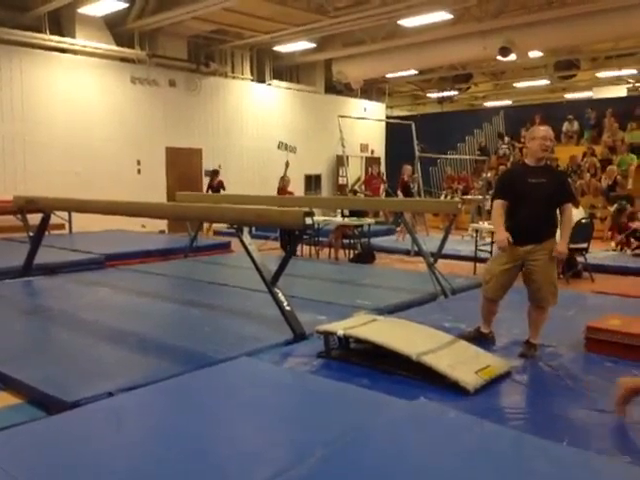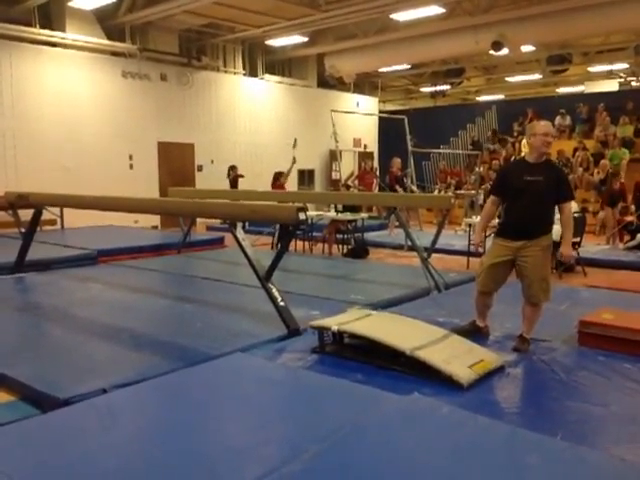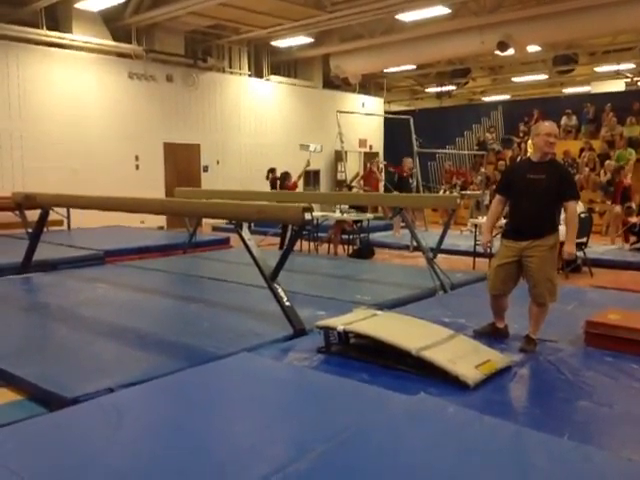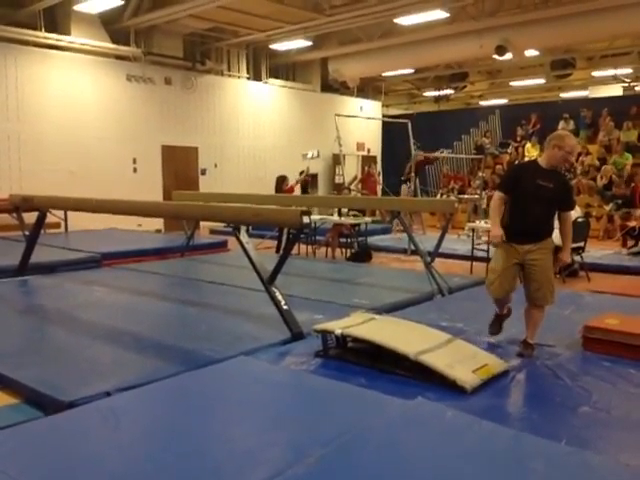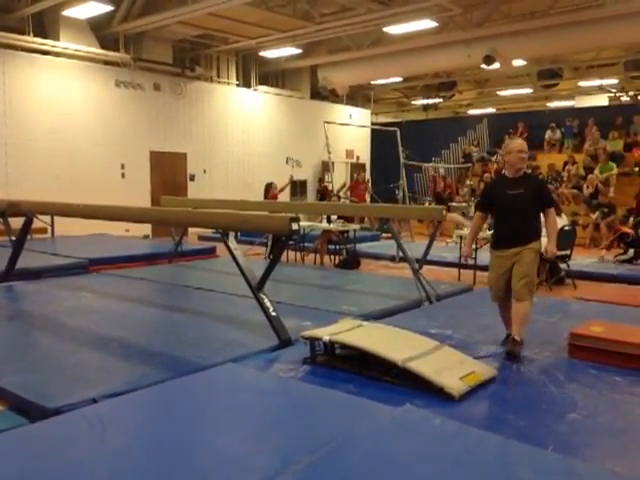
dt=0.7s
person 1, frame 1
left shoulder: (557, 177)
right shoulder: (511, 174)
left elbow: (566, 210)
right elbow: (499, 206)
left wrist: (563, 241)
right wrist: (500, 231)
left hip: (542, 246)
right hip: (511, 244)
left knee: (541, 297)
right knee: (491, 290)
left ankle: (532, 341)
right ankle: (485, 330)
person 1, frame 2
left shoulder: (556, 174)
right shoulder: (510, 170)
left elbow: (566, 209)
right elbow: (493, 202)
left wrist: (567, 243)
right wrist: (479, 231)
left hip: (537, 242)
right hip: (505, 239)
left knee: (534, 293)
right knee: (485, 284)
left ankle: (525, 336)
right ankle: (480, 323)
person 1, frame 3
left shoulder: (561, 173)
right shoulder: (514, 170)
left elbow: (571, 209)
right elbow: (499, 202)
left wrist: (570, 242)
right wrist: (487, 231)
left hip: (543, 242)
right hip: (511, 240)
left knee: (541, 293)
right knee: (497, 286)
left ankle: (531, 336)
right ankle: (499, 325)
person 1, frame 4
left shoulder: (562, 183)
right shoulder: (519, 171)
left elbow: (565, 217)
right elbow: (498, 198)
left wrist: (565, 249)
right wrist: (495, 225)
left hip: (541, 246)
right hip: (509, 242)
left knee: (538, 297)
right knee: (498, 289)
left ankle: (529, 340)
right ankle: (501, 311)
person 1, frame 5
left shoulder: (537, 184)
right shoulder: (493, 186)
left elbow: (549, 213)
right elbow: (480, 216)
left wrist: (551, 242)
right wrist: (468, 244)
left hip: (528, 247)
right hip: (500, 249)
left knee: (521, 293)
right knee: (500, 295)
left ankle: (517, 340)
right ankle: (510, 332)
